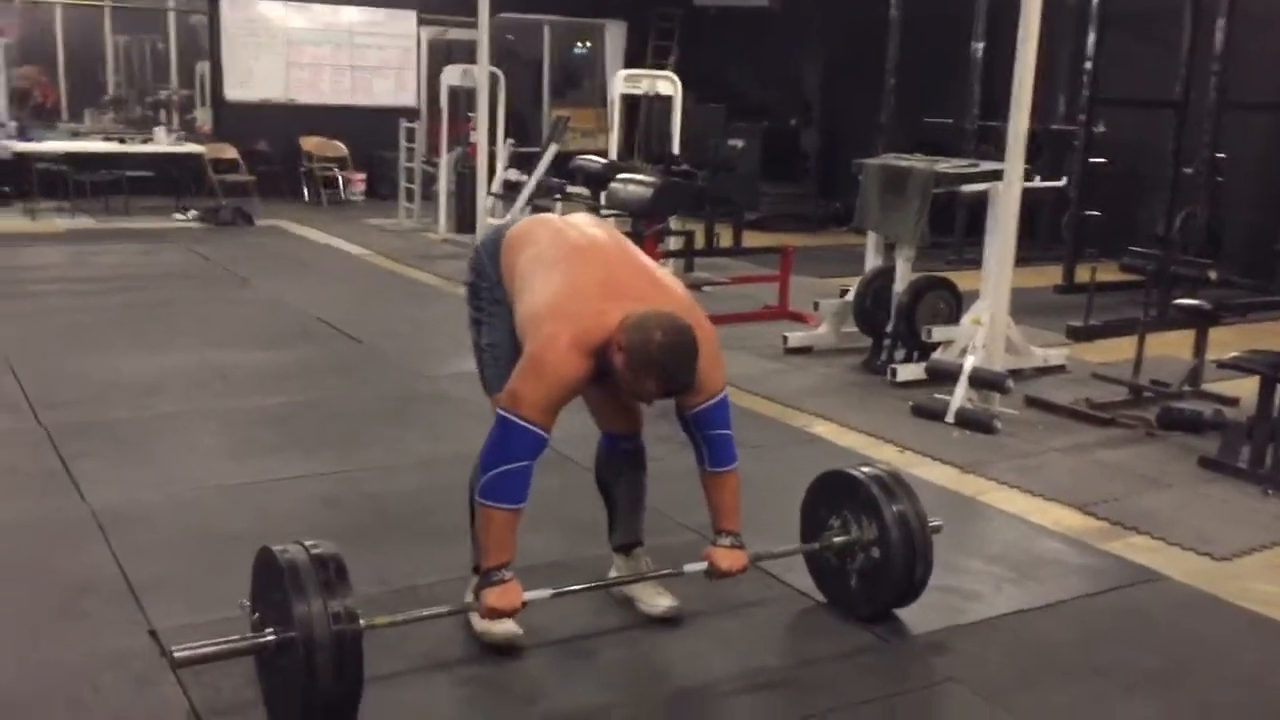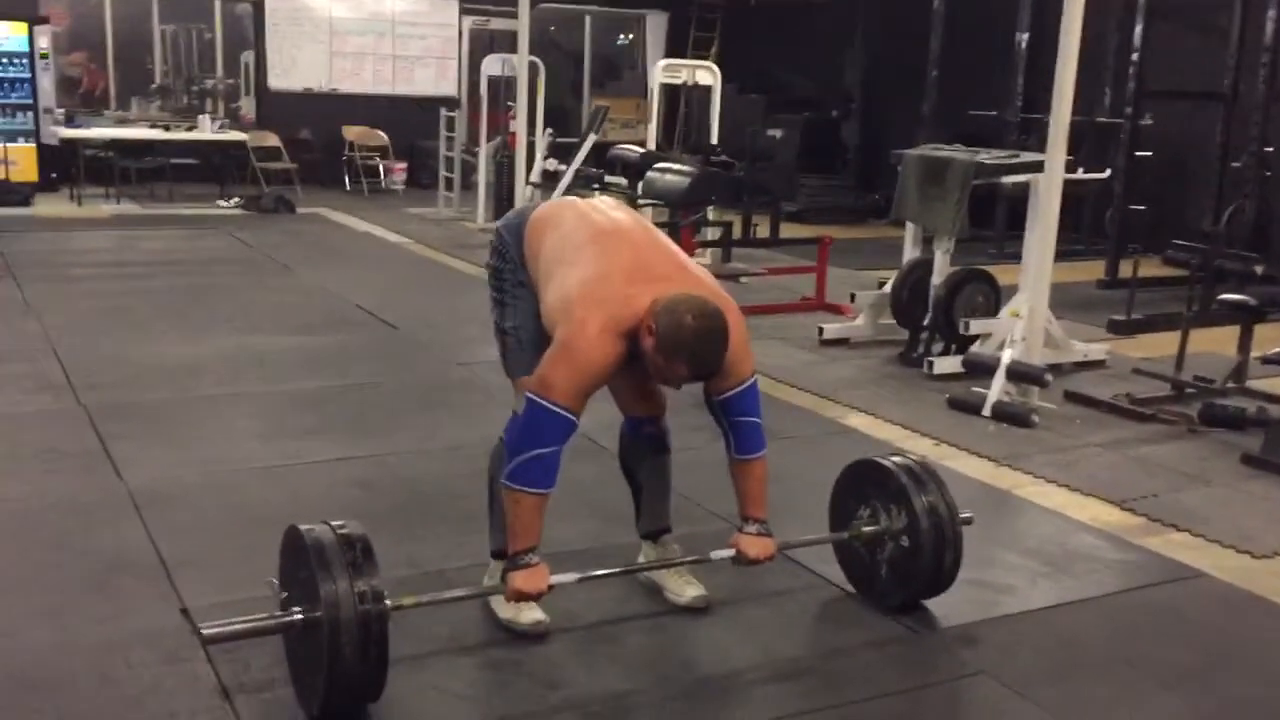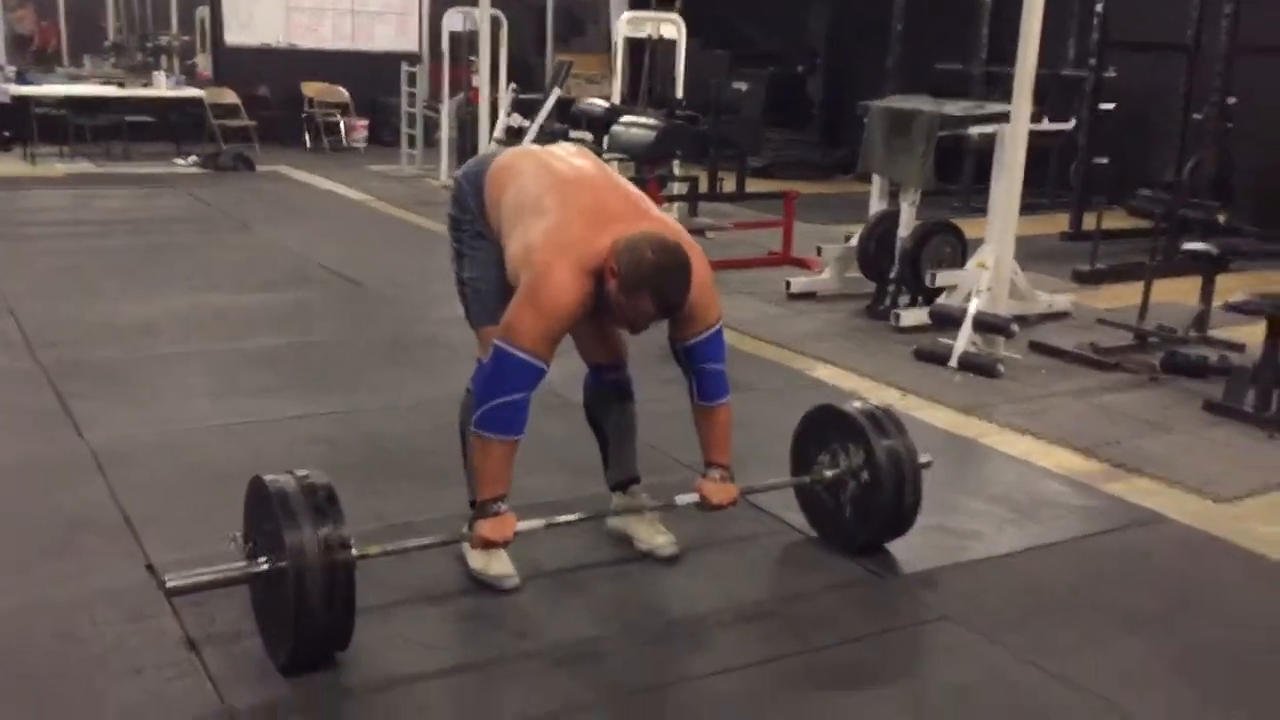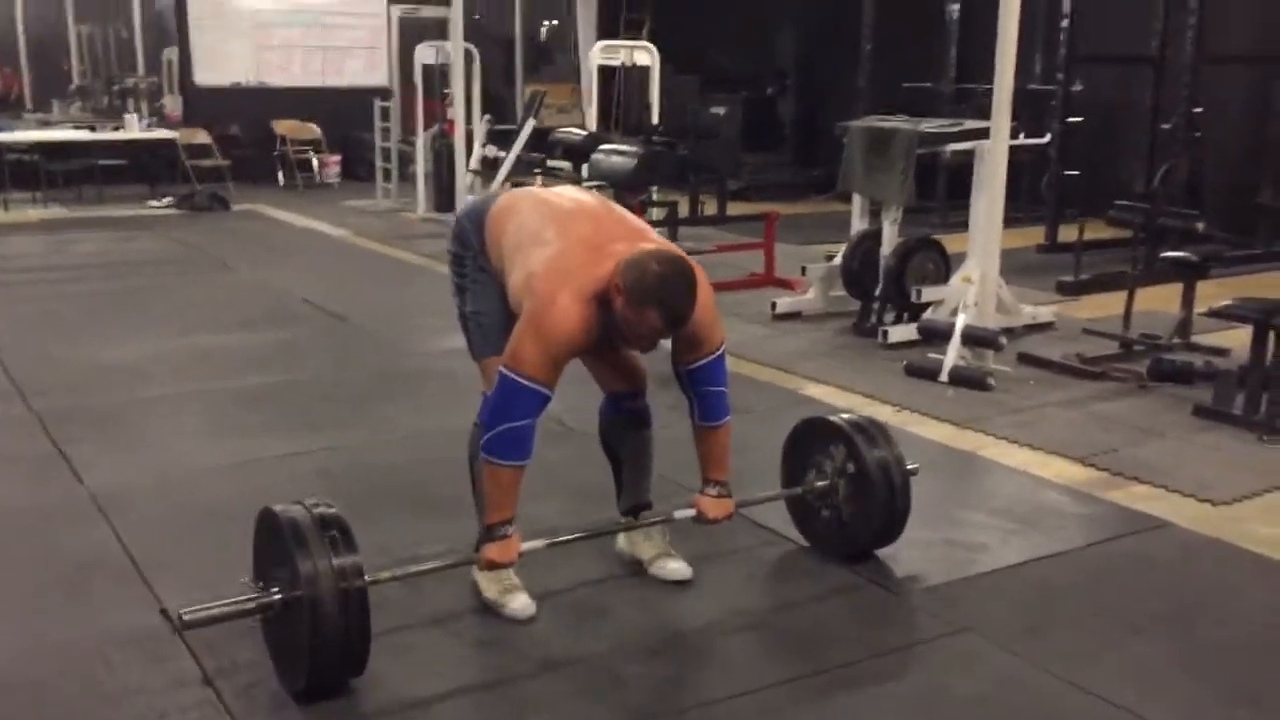
dt=0.4s
person 1, frame 1
left shoulder: (693, 334)
right shoulder: (562, 348)
left elbow: (714, 435)
right elbow: (508, 454)
left wrist: (728, 537)
right wrist: (497, 575)
left knee: (624, 429)
right knee: (514, 433)
left ankle: (628, 559)
right ankle: (481, 582)
person 1, frame 2
left shoulder: (724, 323)
right shoulder: (594, 333)
left elbow: (742, 421)
right elbow: (537, 438)
left wrist: (755, 524)
right wrist: (525, 559)
right hip: (525, 247)
left knee: (647, 412)
right knee: (536, 413)
left ankle: (657, 546)
right ankle: (502, 564)
person 1, frame 3
left shoulder: (689, 269)
right shoulder: (560, 279)
left elbow: (707, 367)
right elbow: (505, 388)
left wrist: (718, 470)
right wrist: (493, 507)
right hip: (484, 196)
left knee: (609, 362)
right knee: (499, 364)
left ankle: (627, 498)
right ankle: (478, 517)
person 1, frame 4
left shoulder: (691, 294)
right shoulder: (563, 306)
left elbow: (708, 390)
right elbow: (512, 417)
left wrist: (716, 485)
right wrist: (500, 530)
right hip: (486, 239)
left knee: (628, 389)
right knee: (504, 401)
left ankle: (637, 525)
right ankle: (490, 557)
